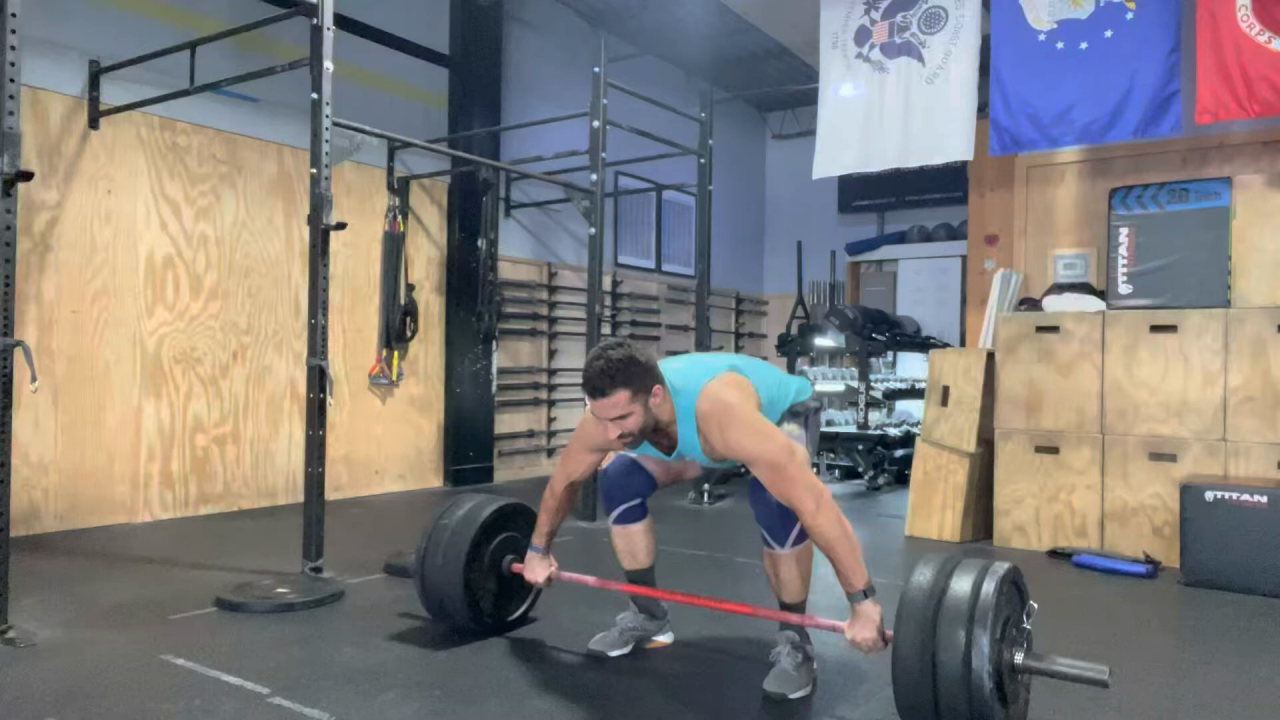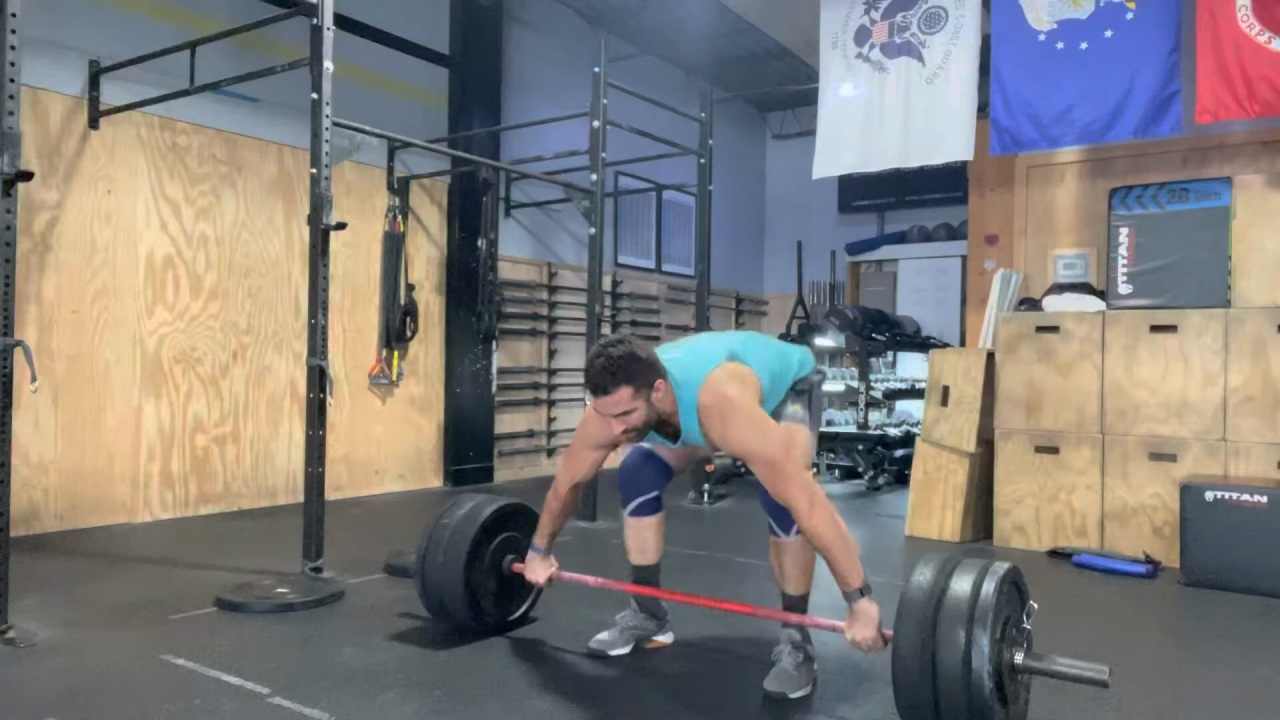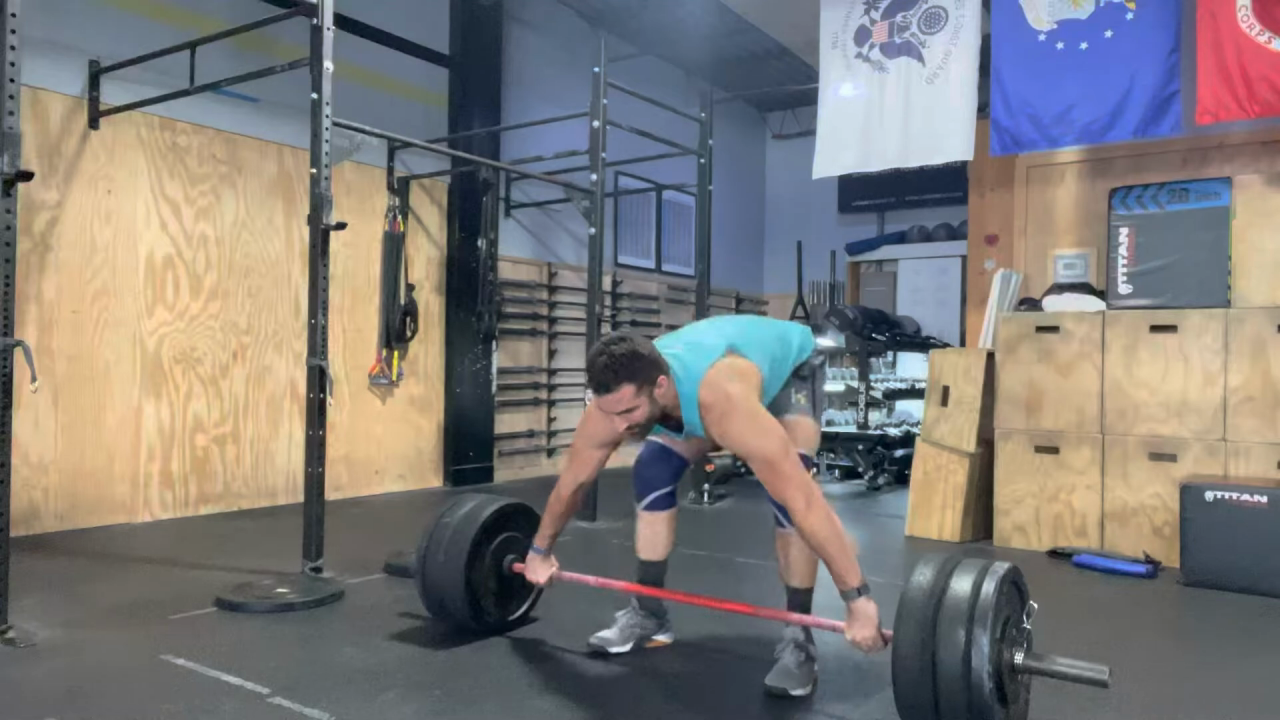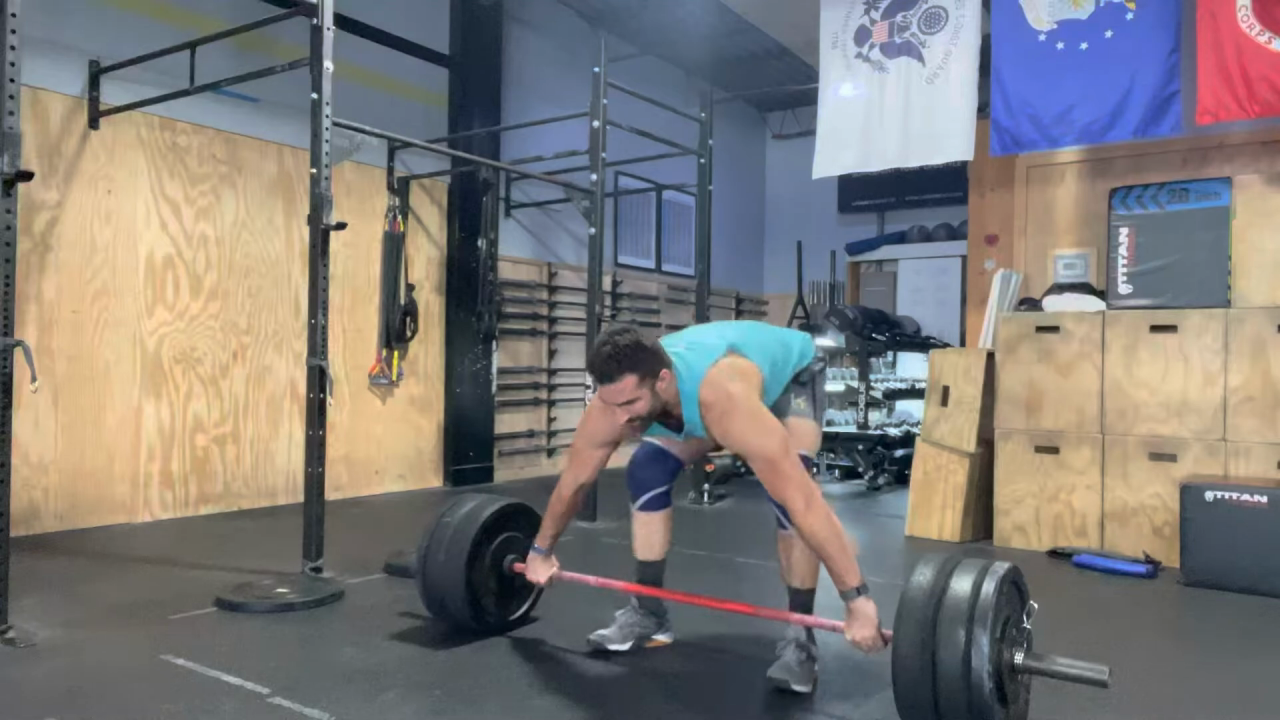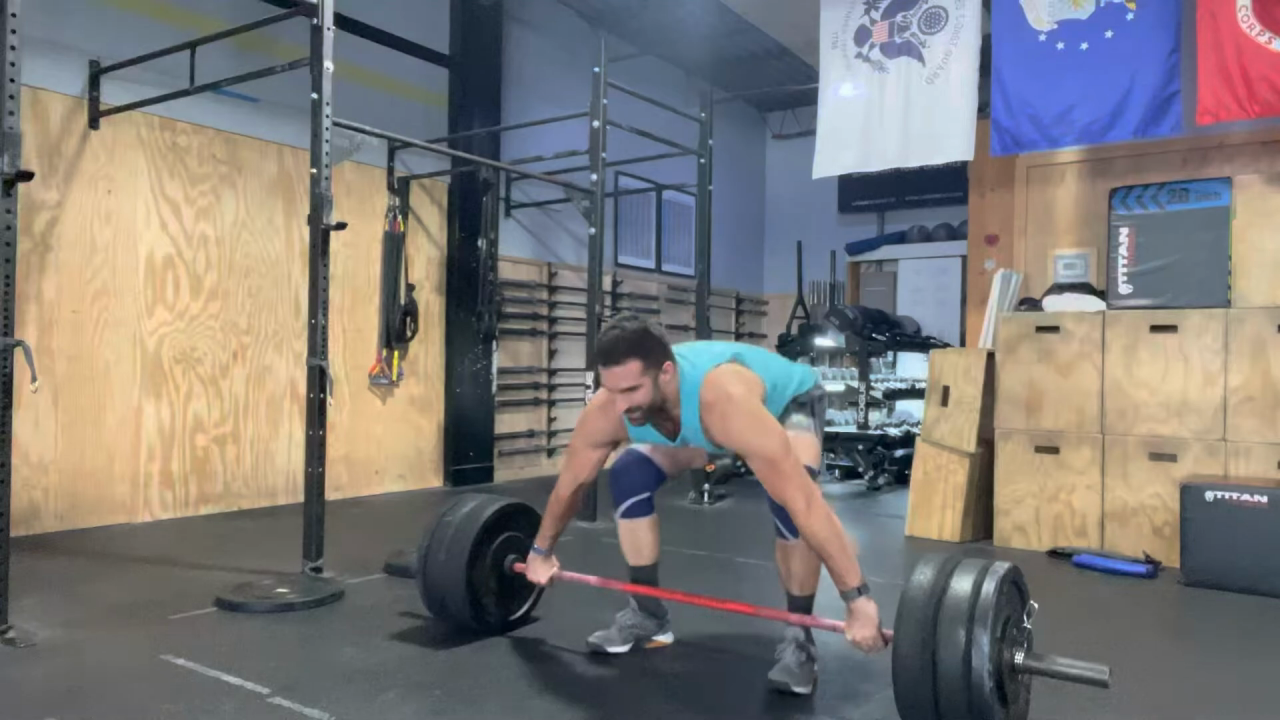
dt=0.1s
person 1, frame 1
left shoulder: (721, 410)
right shoulder: (610, 411)
left elbow: (813, 503)
right elbow: (564, 480)
left wrist: (863, 603)
right wrist: (539, 550)
left hip: (781, 410)
left knee: (778, 507)
right knee: (621, 482)
left ankle: (794, 641)
right ankle: (646, 616)
person 1, frame 2
left shoulder: (721, 403)
right shoulder: (612, 406)
left elbow: (807, 502)
right elbow: (569, 480)
left wrist: (860, 602)
right wrist: (540, 550)
left hip: (787, 384)
left knee: (782, 497)
right knee: (638, 477)
left ankle: (795, 640)
right ankle: (647, 615)
person 1, frame 3
left shoulder: (722, 397)
right shoulder: (614, 404)
left elbow: (804, 500)
right elbow: (573, 480)
left wrist: (858, 600)
right wrist: (540, 551)
left hip: (788, 365)
left knee: (788, 493)
right knee: (653, 472)
left ankle: (798, 637)
right ankle: (647, 613)
person 1, frame 4
left shoulder: (722, 396)
right shoulder: (615, 398)
left elbow: (804, 500)
right elbow: (574, 480)
left wrist: (857, 600)
right wrist: (541, 551)
left hip: (788, 374)
left knee: (789, 491)
right knee: (647, 473)
left ankle: (800, 637)
right ankle: (647, 612)
person 1, frame 5
left shoulder: (724, 399)
right shoulder: (606, 410)
left elbow: (804, 501)
right elbow: (571, 482)
left wrist: (858, 601)
right wrist: (541, 551)
left hip: (788, 400)
left knee: (787, 502)
right knee: (629, 478)
left ankle: (798, 639)
right ankle: (647, 615)
